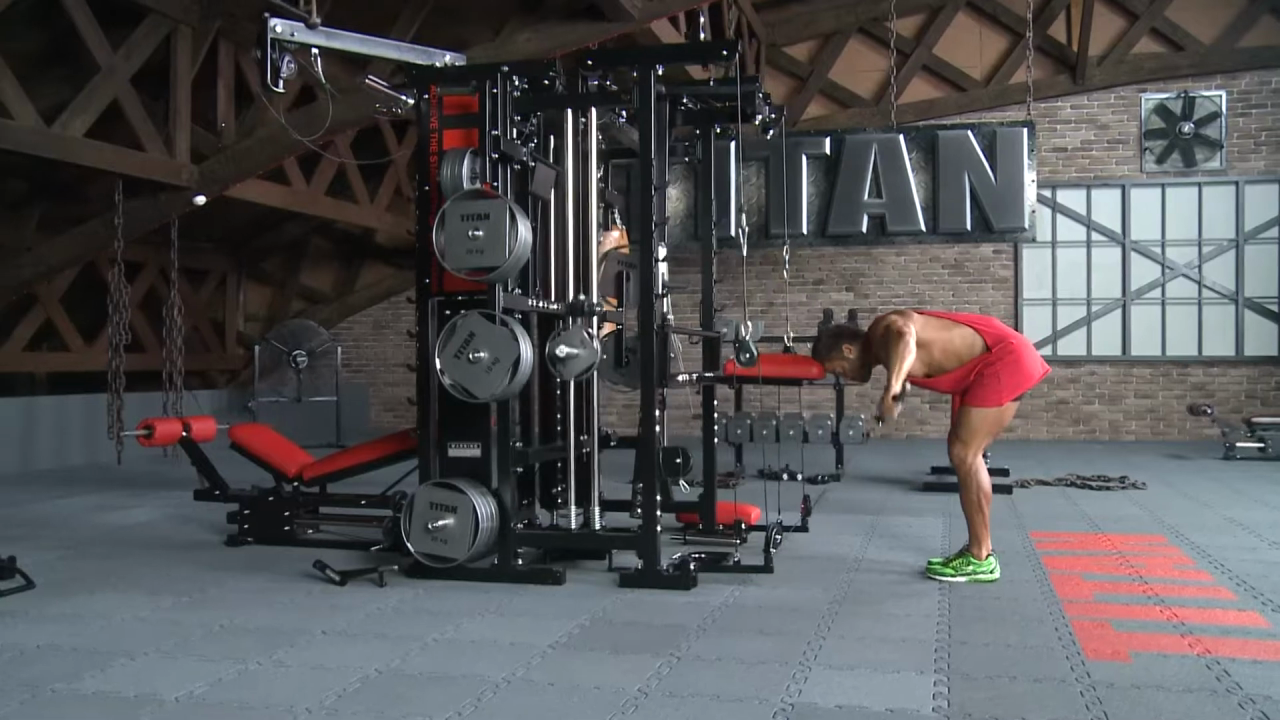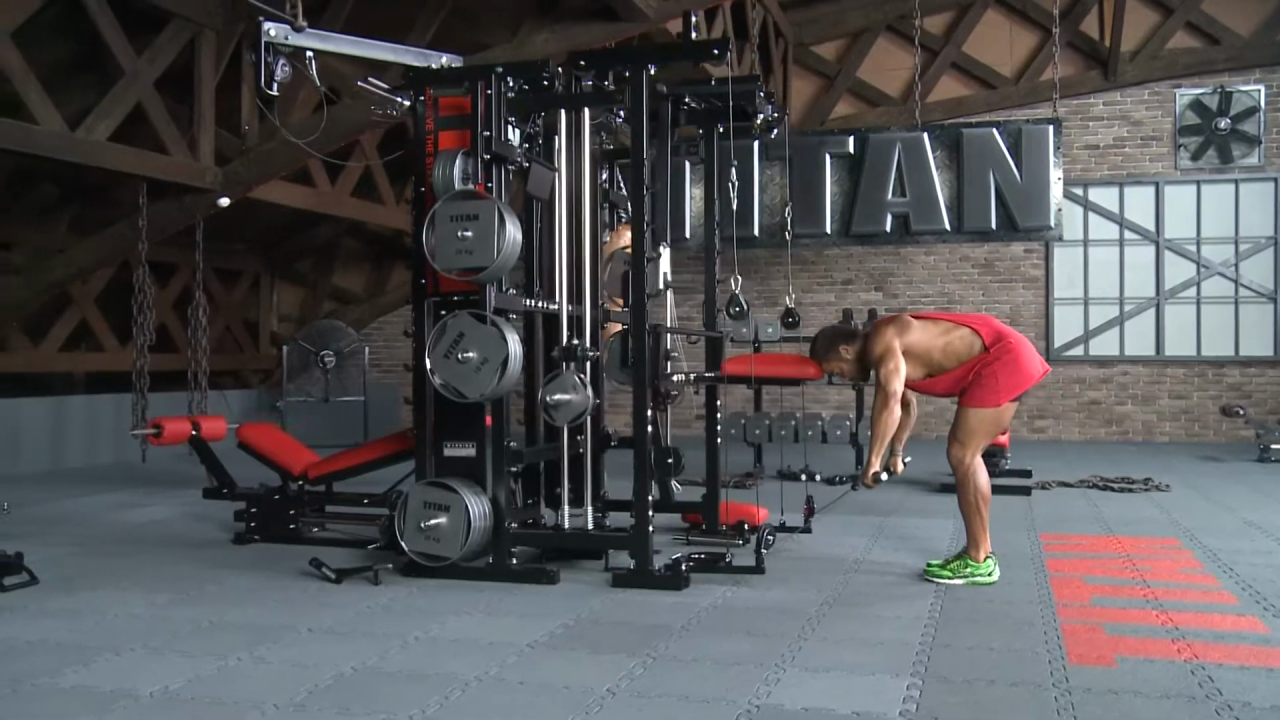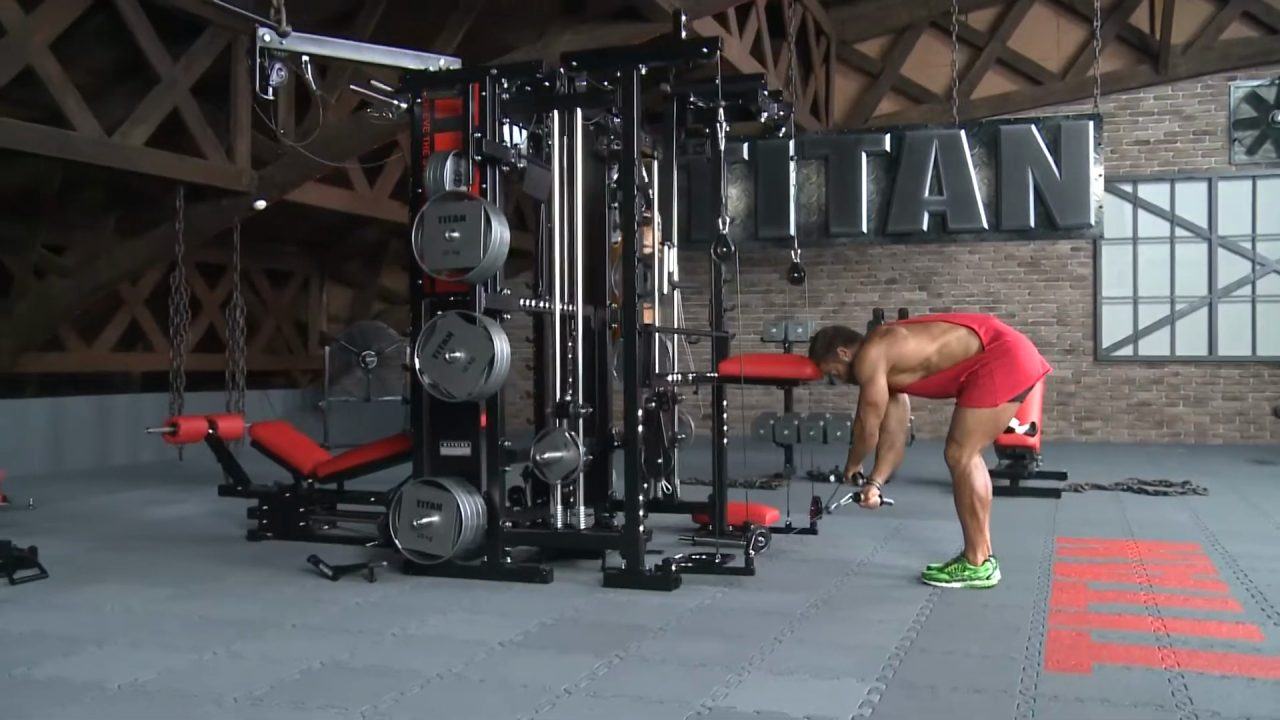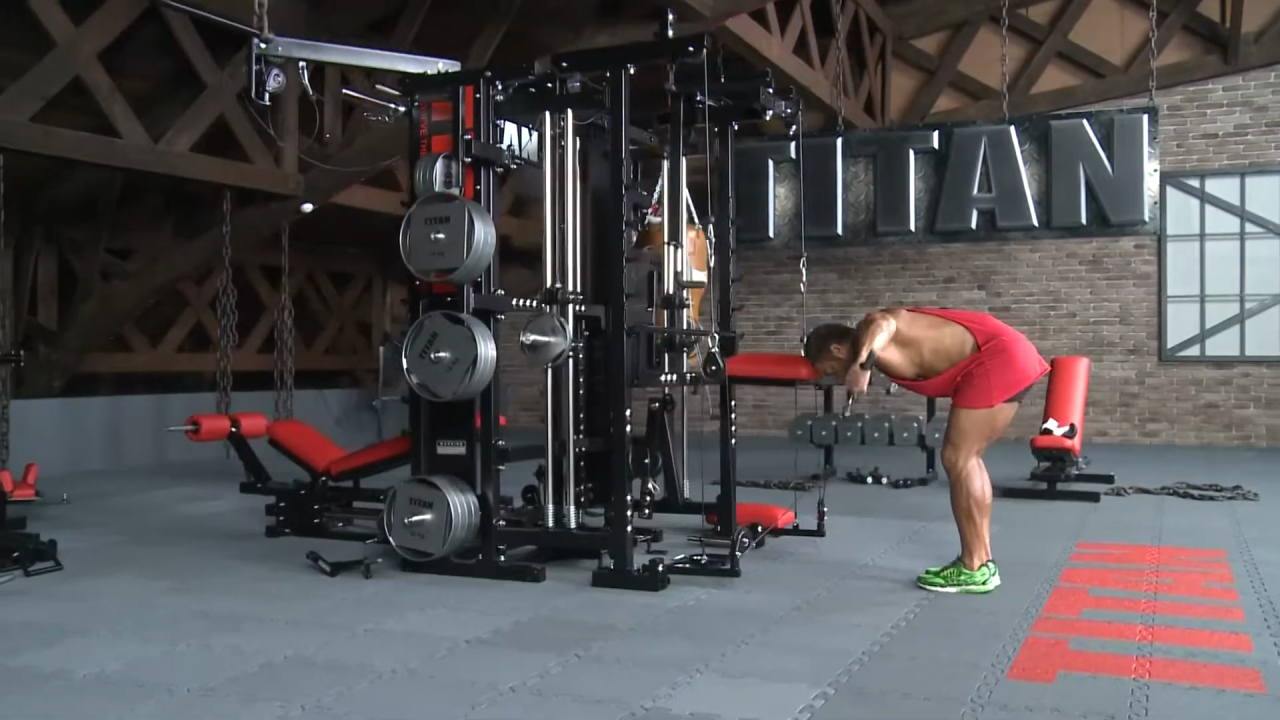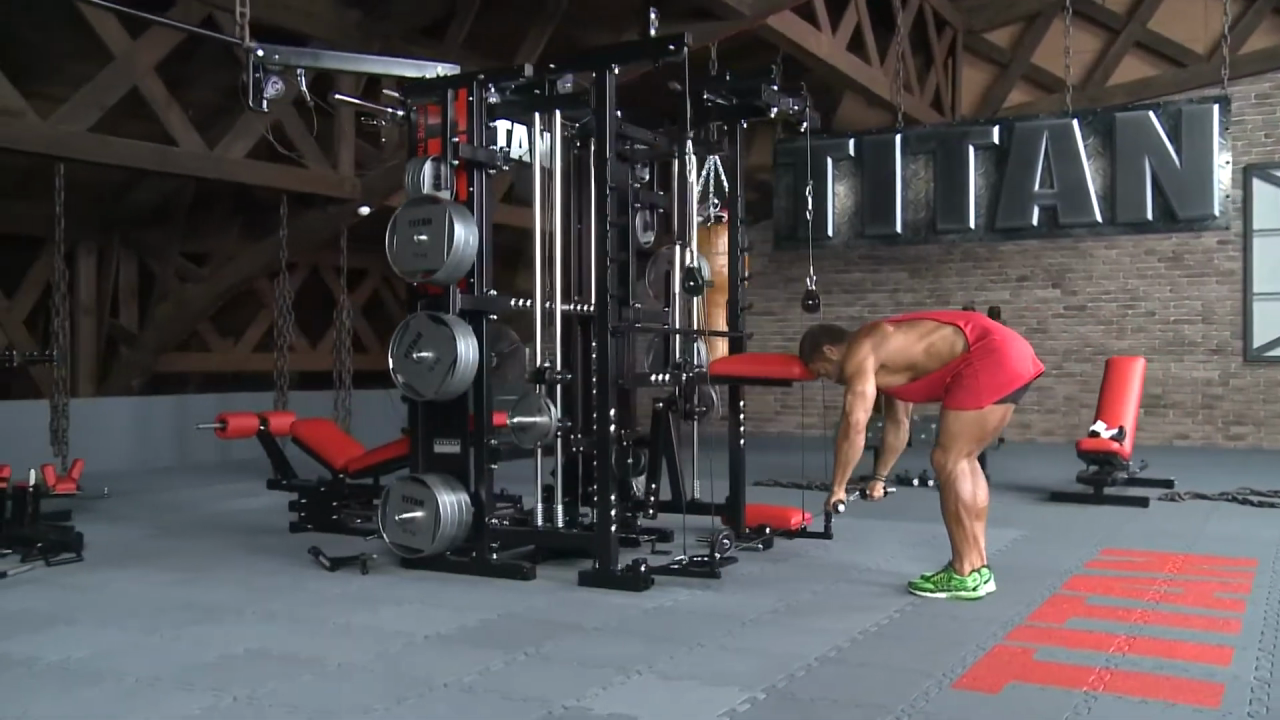
dt=1s
person 1, frame 1
left shoulder: (881, 335)
right shoulder: (883, 341)
left elbow: (904, 333)
left wrist: (891, 391)
left hip: (1004, 360)
right hip: (1004, 357)
left knee: (964, 455)
right knee: (964, 453)
left ankle: (981, 560)
right ankle: (980, 550)
person 1, frame 2
left shoulder: (880, 343)
right shoulder: (890, 350)
left elbow: (889, 400)
right elbow: (905, 402)
left wrist: (873, 461)
right wrist: (896, 453)
left hip: (1002, 360)
right hip: (1005, 355)
left knee: (962, 456)
right knee: (966, 455)
left ankle: (979, 562)
right ankle: (980, 553)
person 1, frame 3
left shoulder: (871, 356)
right shoulder: (888, 364)
left elbow: (868, 426)
right elbow: (892, 434)
left wrist: (853, 468)
right wrist: (874, 483)
left hip: (1002, 360)
right hip: (1009, 355)
left knee: (960, 457)
right knee: (967, 456)
left ankle: (977, 565)
right ankle: (981, 557)
person 1, frame 4
left shoulder: (867, 332)
right shoulder: (875, 340)
left elbow: (881, 327)
left wrist: (860, 363)
left hip: (997, 359)
right hip: (1008, 352)
left knee: (957, 459)
right knee: (967, 458)
left ankle: (974, 570)
right ankle: (982, 562)
person 1, frame 5
left shoulder: (860, 353)
right shoulder: (884, 352)
left elbow: (854, 425)
right elbow: (897, 422)
left wrist: (838, 488)
right wrist: (879, 477)
left hip: (990, 358)
right hip: (1008, 351)
left knee: (948, 461)
right knee: (962, 460)
left ankle: (965, 576)
right ankle: (978, 568)
